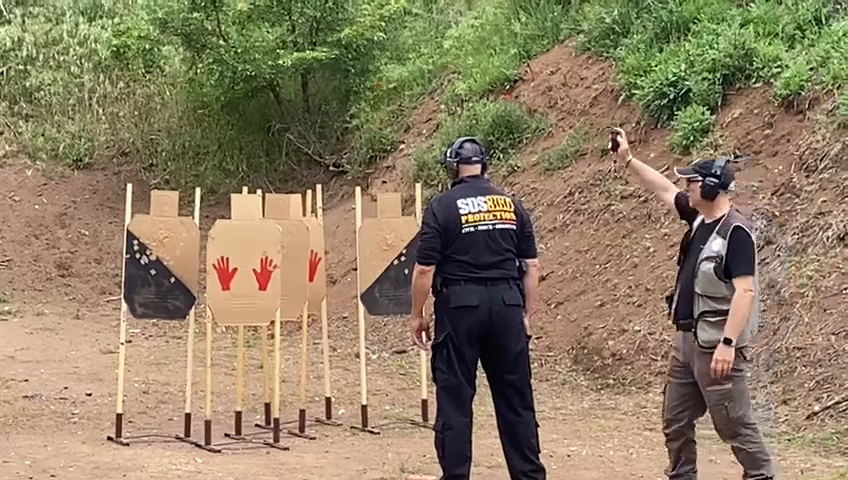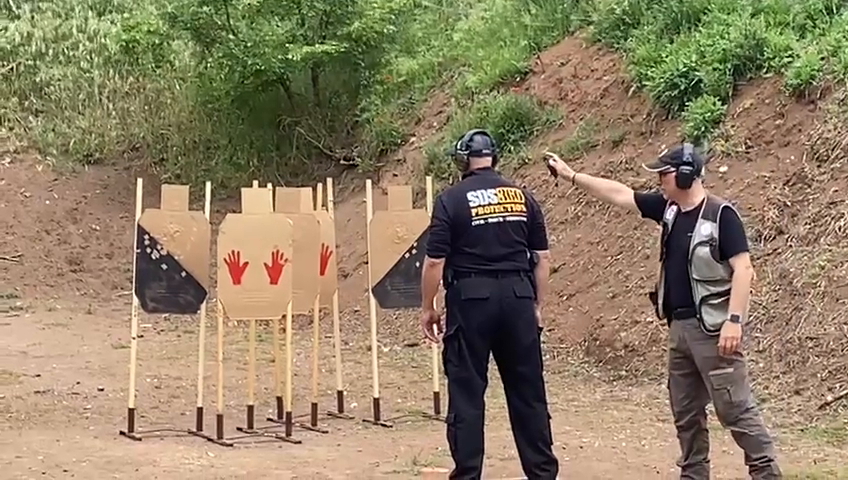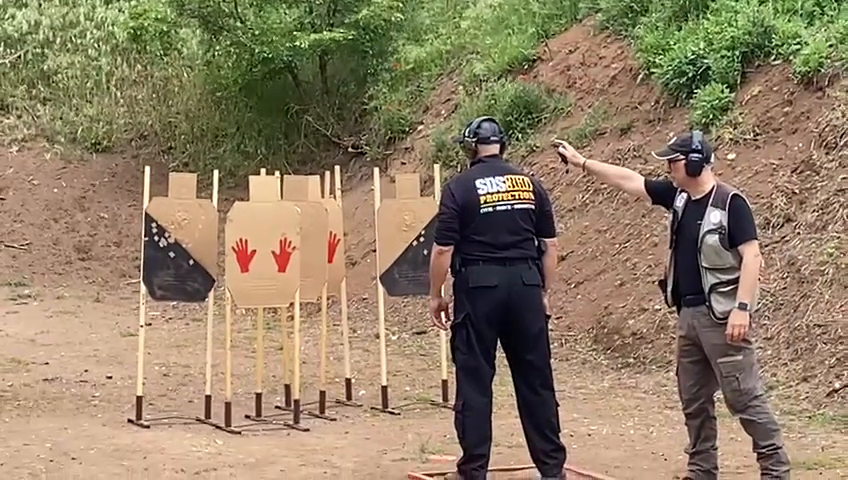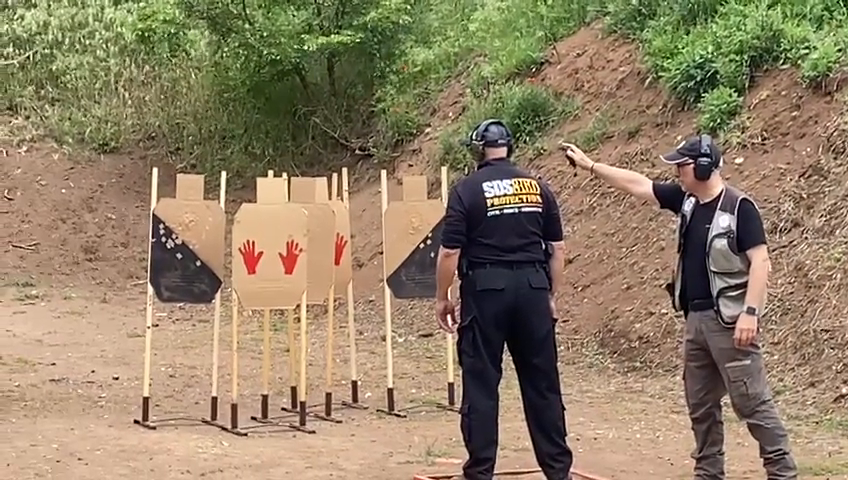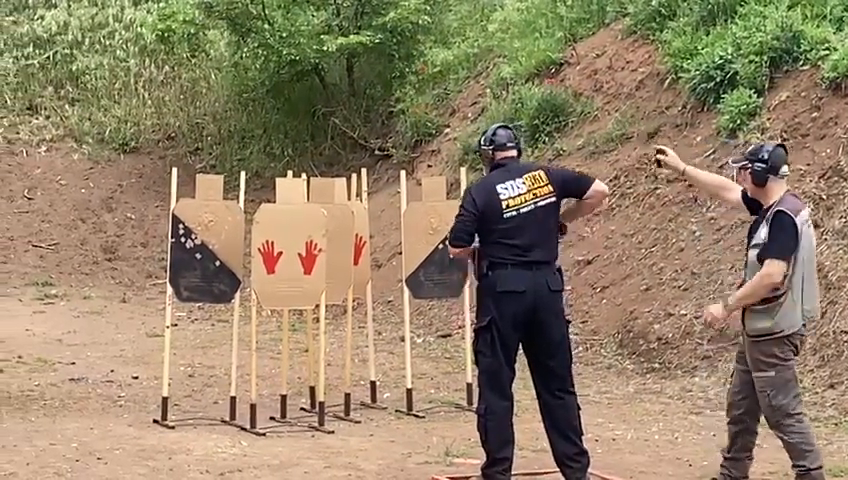
dt=1s
person 1, frame 1
left shoulder: (442, 205)
right shoulder: (512, 204)
left elbow: (424, 269)
right elbow: (531, 266)
left wrist: (417, 315)
right wrist: (526, 313)
left hip: (459, 306)
right hip: (506, 304)
left knee: (455, 398)
right knee: (516, 397)
person 1, frame 2
left shoulder: (452, 199)
right shoulder: (523, 196)
left elbow: (434, 262)
right elbow: (542, 257)
left wrist: (428, 307)
right wrist: (537, 304)
left hip: (471, 298)
right hip: (517, 296)
left knee: (466, 391)
right knee: (528, 390)
person 1, frame 3
left shoulder: (459, 186)
right shoulder: (530, 184)
left elbow: (443, 249)
right elbow: (550, 244)
left wrist: (436, 295)
right wrist: (544, 290)
left hip: (478, 286)
right hip: (525, 284)
left knee: (474, 379)
right knee: (536, 378)
person 1, frame 4
left shoulder: (467, 189)
right shoulder: (537, 187)
left elbow: (450, 251)
right elbow: (557, 248)
left wrist: (442, 298)
right wrist: (552, 295)
left hip: (485, 289)
right hip: (532, 287)
left knee: (481, 383)
right knee: (542, 382)
person 1, frame 5
left shoulder: (480, 191)
right shoulder: (547, 176)
left elbow: (457, 247)
right elbow: (598, 191)
left wrist: (483, 247)
right wrist: (561, 219)
left hip: (502, 289)
right hip: (546, 285)
left knee: (496, 384)
right knee: (556, 382)
person 2, frame 1
left shoulder: (735, 231)
right shoulder: (699, 217)
left elbow: (745, 291)
right elbow: (665, 190)
left wrist: (728, 343)
right wrist: (627, 158)
left hip: (716, 343)
right hip: (687, 338)
left knee: (735, 424)
right knee: (676, 421)
person 2, frame 2
left shoulder: (721, 214)
right shoulder: (669, 208)
left elbow: (743, 268)
right elbow: (619, 193)
left wrist: (734, 319)
right wrist: (571, 175)
left hip: (712, 329)
right hip: (679, 327)
left knee: (735, 409)
right knee: (685, 411)
person 2, frame 3
left shoulder: (730, 202)
right shoulder: (678, 195)
left elbow: (752, 256)
right elbow: (628, 179)
left wrist: (742, 308)
right wrist: (581, 161)
left hip: (720, 316)
right hip: (688, 314)
left knee: (744, 397)
right knee: (693, 399)
person 2, frame 4
left shoulder: (739, 206)
right shoulder: (686, 200)
left elbow: (761, 261)
right elbow: (638, 183)
left wrist: (751, 312)
right wrist: (590, 165)
left hip: (729, 321)
right hip: (696, 319)
left knee: (752, 401)
right knee: (700, 404)
person 2, frame 5
left shoulder: (784, 215)
right shoulder: (772, 207)
left elbow: (772, 275)
right elbow: (726, 190)
left wrist: (727, 307)
right wrist: (681, 167)
left hip: (776, 329)
right hip: (762, 327)
left knee: (781, 410)
right knee: (741, 405)
